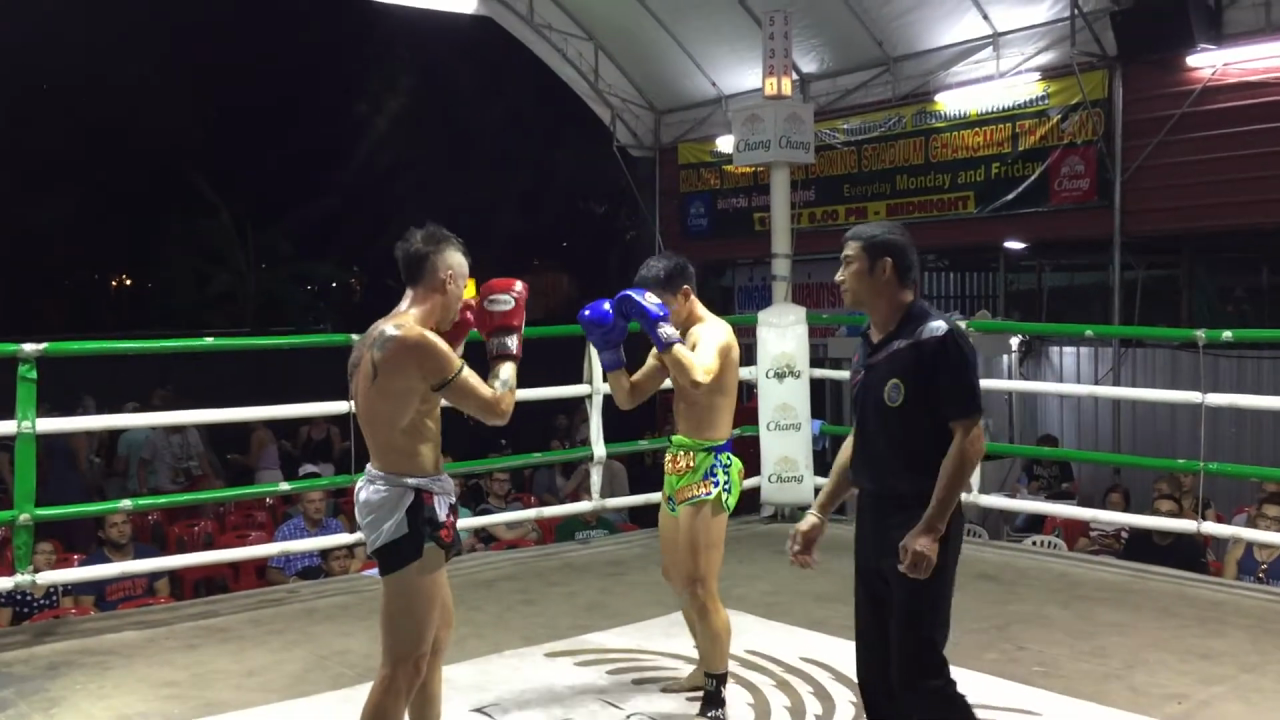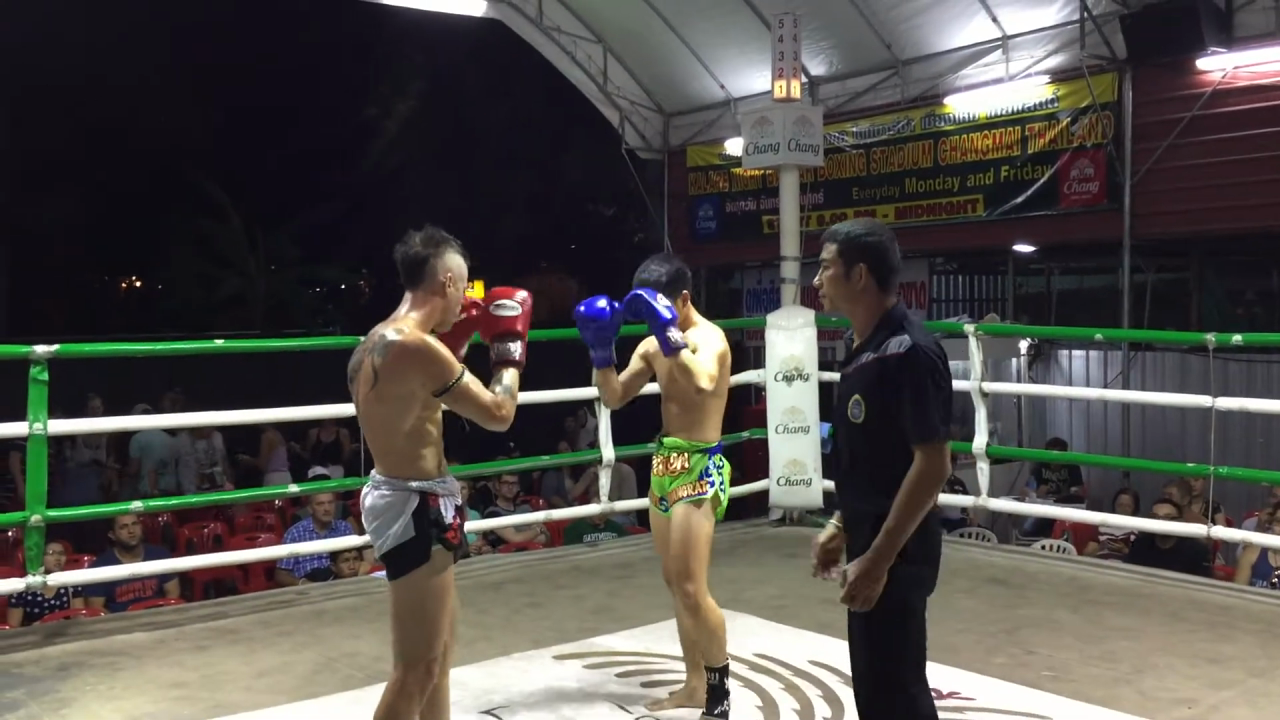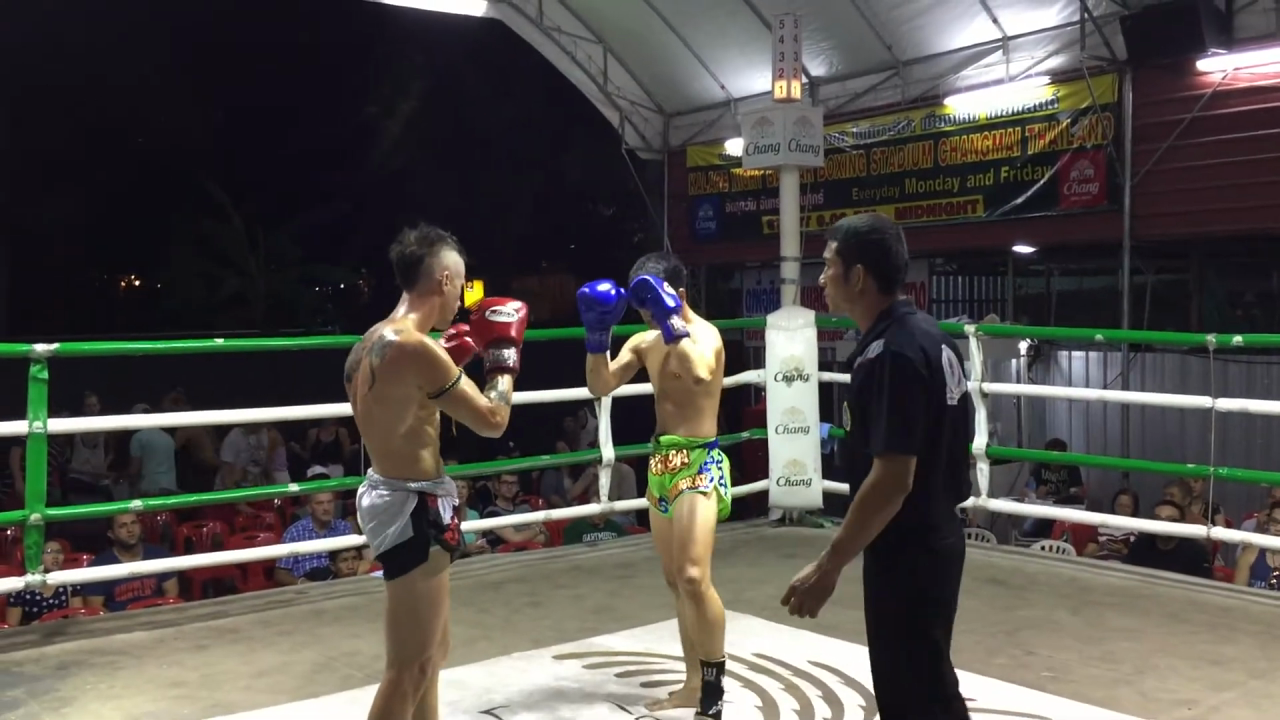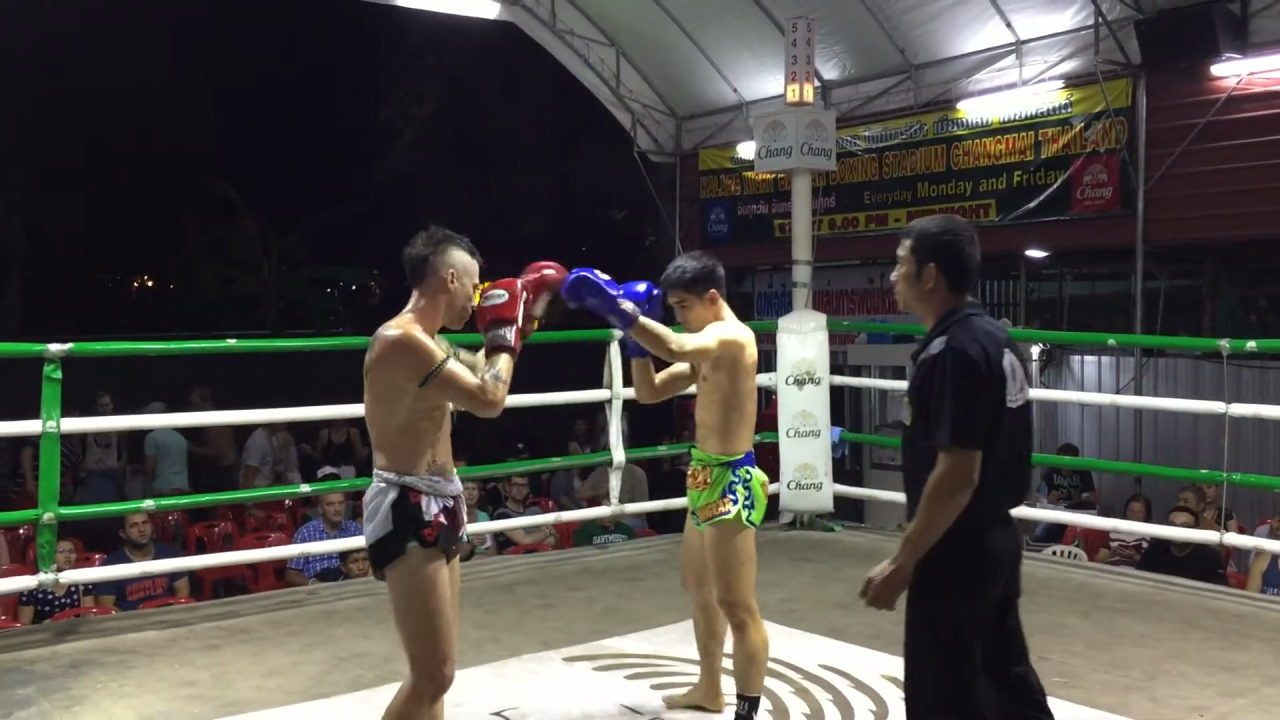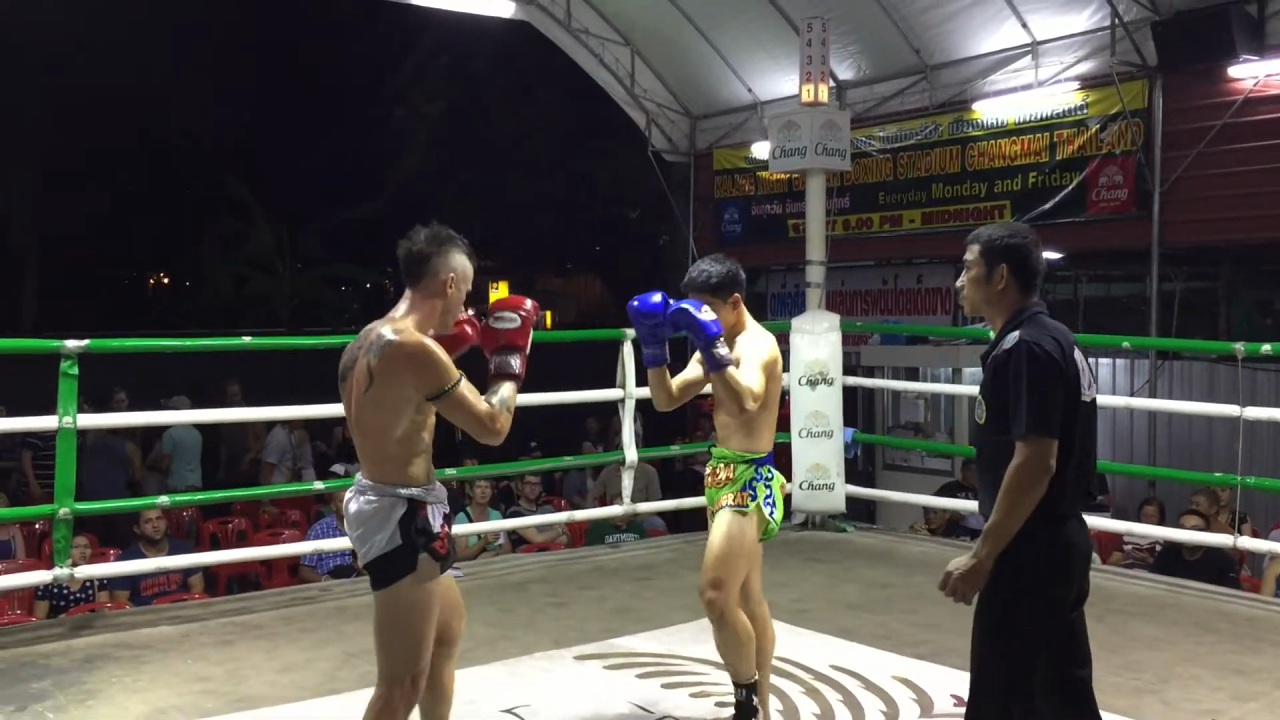
dt=0.5s
person 1, frame 1
left shoulder: (938, 339)
right shoulder: (868, 345)
left elbow: (969, 440)
left wrist: (930, 529)
right wrist: (819, 513)
left hip: (921, 530)
right hip: (874, 526)
left knee: (919, 672)
right knee: (877, 671)
person 1, frame 2
left shoulder: (908, 351)
right shoulder: (862, 345)
left elbow: (932, 464)
left wrist: (879, 558)
right wrist: (841, 523)
left hip: (895, 548)
right hip: (870, 537)
right knee: (874, 680)
person 1, frame 3
left shoulder: (891, 354)
right shoulder: (926, 334)
left elbow: (892, 478)
left wrist: (827, 567)
left hip: (908, 551)
right hip: (934, 538)
right knee: (929, 679)
person 1, frame 4
left shoulder: (952, 351)
right shoulder: (993, 338)
left elbow: (957, 473)
left wrist: (902, 561)
left hip: (956, 553)
right hip: (994, 542)
person 1, frame 5
left shoulder: (1024, 347)
right shoulder: (1052, 339)
left elbow: (1035, 463)
left wrist: (982, 555)
left hip: (1030, 551)
right hip: (1061, 542)
person 2, frame 1
left shoulder: (377, 336)
right shoulder: (416, 343)
right elbow: (497, 409)
left wrist: (456, 334)
right wrist: (505, 334)
left hip: (396, 495)
right hip: (410, 504)
left knee: (437, 632)
right knee: (405, 664)
person 2, frame 2
left shoulder: (377, 341)
right shoulder: (415, 346)
right elbow: (498, 414)
left wrist: (457, 338)
right wrist: (509, 341)
left hip: (400, 498)
right hip: (417, 508)
left knee: (438, 648)
right knee: (417, 668)
person 2, frame 3
left shoulder: (374, 341)
right shoulder: (414, 348)
right elbow: (492, 421)
left wrist: (449, 360)
right wrist: (503, 349)
left hip: (396, 499)
right hip: (414, 509)
left knee: (430, 649)
right knee: (408, 668)
person 2, frame 4
left shoulder: (424, 342)
right shoulder: (402, 341)
left elbow: (478, 369)
right elbow: (487, 399)
left wrist: (528, 305)
right wrist: (501, 330)
left hip: (435, 507)
right hip: (410, 511)
left knee: (434, 666)
right knee: (433, 674)
person 2, frame 5
left shoulder: (369, 339)
right shoulder: (412, 348)
right elbow: (492, 427)
left wrist: (443, 351)
right wrist: (508, 354)
left hip: (385, 505)
right hip: (404, 518)
left knee: (448, 632)
person 3, frame 1
left shoulder: (715, 334)
right shoulder: (670, 344)
left elbow: (699, 377)
right elbow: (627, 398)
left wrist: (658, 326)
right wrist: (610, 347)
left hip: (708, 466)
right hip: (679, 462)
left knee: (699, 587)
right knee: (676, 575)
right ankle: (710, 666)
person 3, frame 2
left shoulder: (709, 338)
right shoulder: (651, 346)
left elbow: (703, 385)
right elbow: (613, 397)
left wrist: (669, 331)
right wrist: (600, 348)
left hip: (699, 468)
right hip: (665, 466)
left knee: (690, 586)
right knee: (675, 584)
person 3, frame 3
left shoulder: (703, 334)
right shoulder: (644, 342)
left elbow: (700, 375)
right elbow: (599, 385)
left wrist: (669, 320)
right wrist: (597, 331)
left hip: (698, 464)
right hip: (660, 464)
left knee: (694, 578)
right knee: (676, 582)
person 3, frame 4
left shoulder: (730, 338)
right shoulder: (706, 347)
left elbow: (674, 347)
right elbow: (651, 392)
left wrist: (617, 307)
right wrist: (636, 336)
left hip: (729, 480)
right hip: (705, 476)
left knee: (738, 608)
right knee: (702, 591)
person 3, frame 5
left shoulder: (758, 344)
right shoulder: (711, 351)
left elbow: (748, 401)
right elbow: (666, 399)
left wrist: (715, 344)
right wrist: (653, 345)
left hip: (749, 480)
right hip: (721, 475)
left knee: (715, 594)
right knee: (746, 599)
